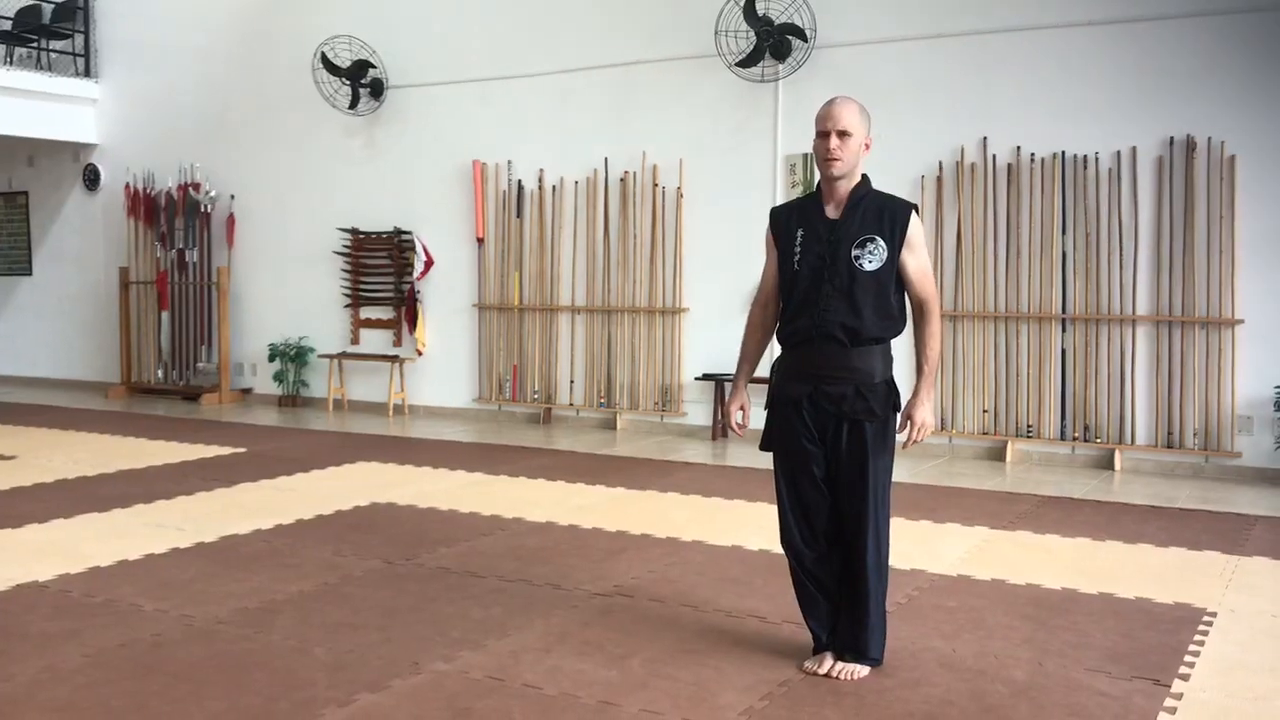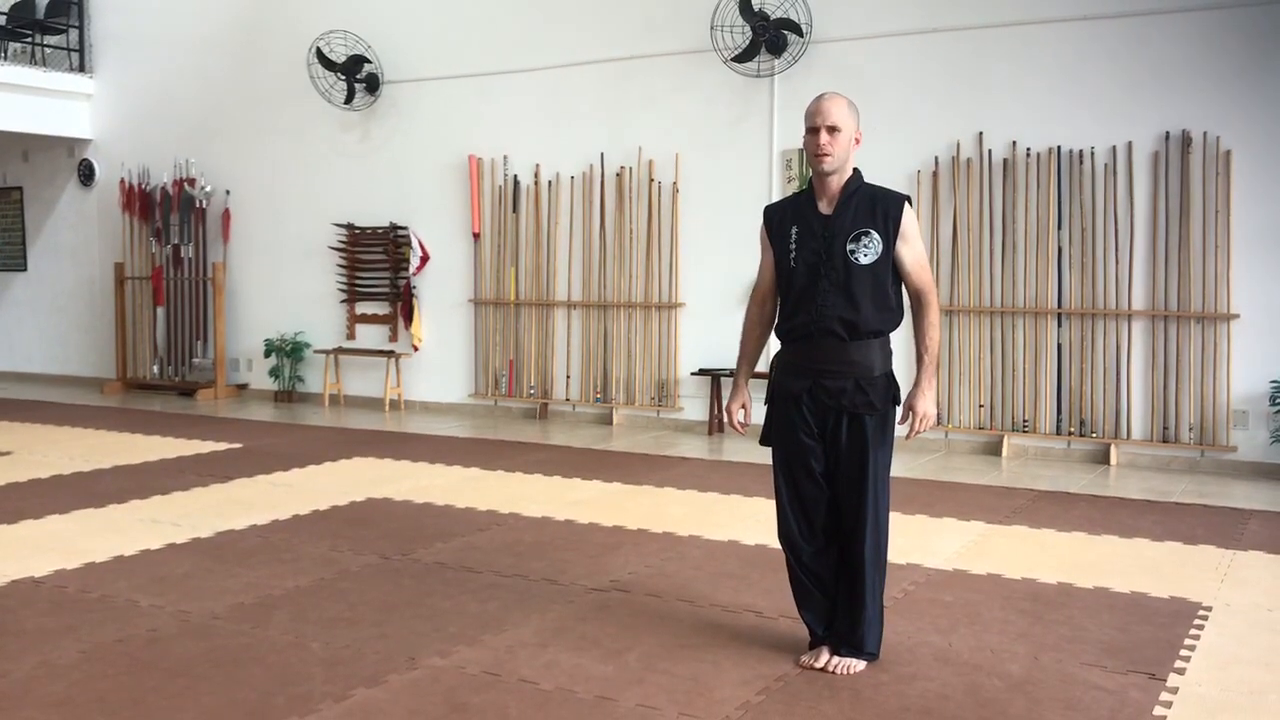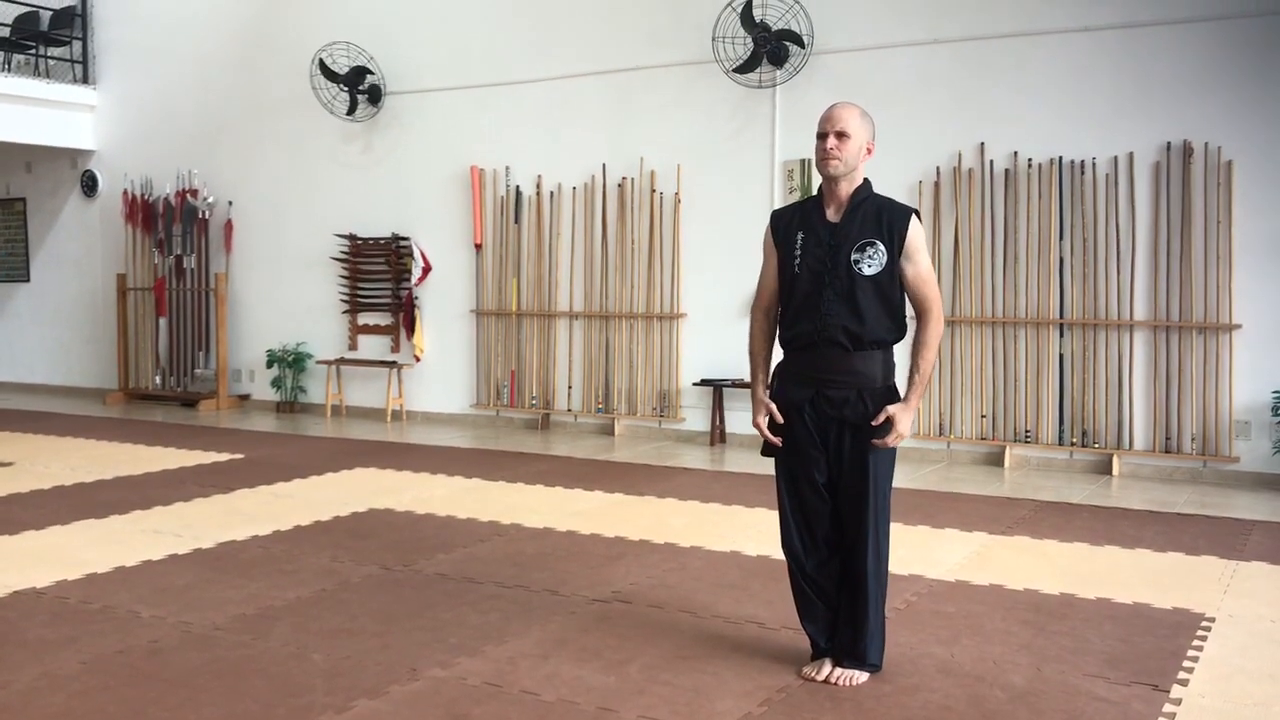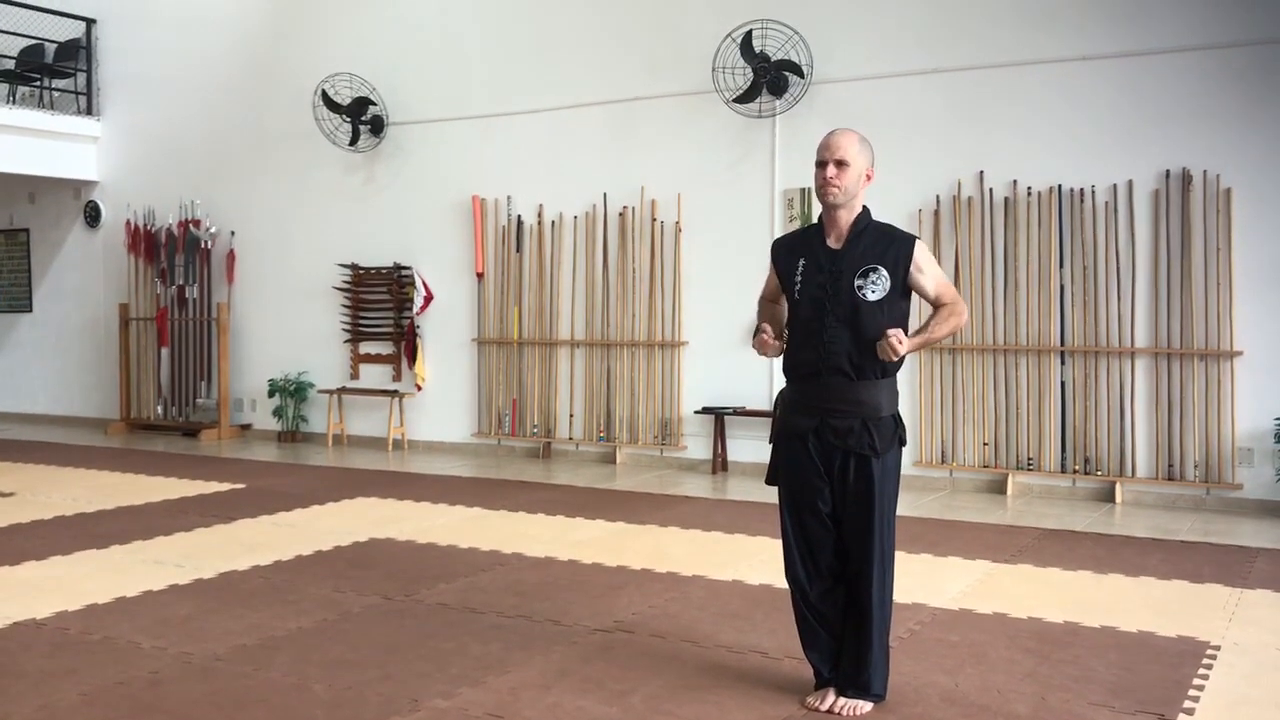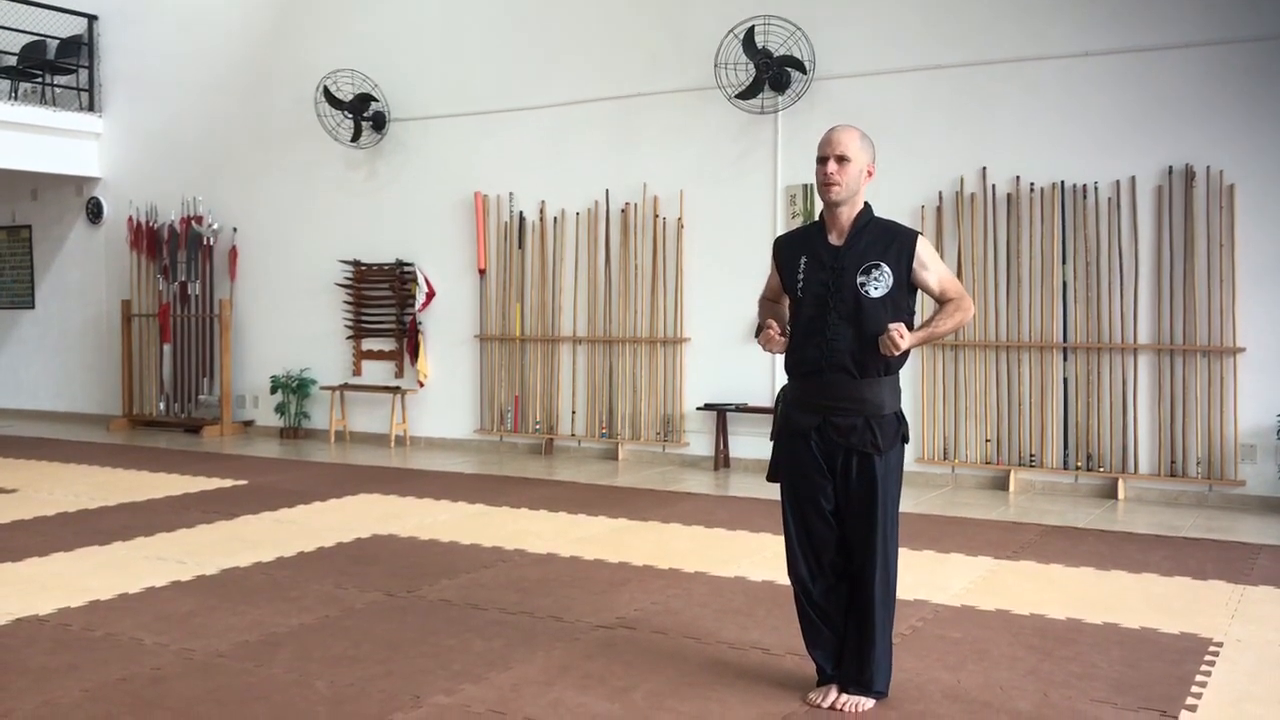
dt=1s
person 1, frame 1
left shoulder: (898, 219)
right shoulder: (786, 222)
left elbow: (927, 307)
right elbow: (766, 306)
left wrist: (925, 393)
right wrist: (741, 383)
left hip: (864, 386)
right hip: (796, 385)
left knee: (862, 522)
right knee: (804, 522)
left ankle: (860, 645)
right ankle: (827, 638)
person 1, frame 2
left shoulder: (890, 211)
right shoulder: (780, 218)
left elbow: (925, 299)
right elbow: (763, 303)
left wrist: (925, 384)
right wrist: (742, 380)
left hip: (862, 380)
right hip: (795, 380)
left knee: (859, 515)
right knee: (802, 517)
left ankle: (856, 640)
right ankle: (821, 632)
person 1, frame 3
left shoulder: (898, 222)
right shoulder: (785, 224)
left elbow: (929, 315)
right elbow: (764, 311)
left wrist: (909, 403)
right wrist: (759, 391)
left hip: (866, 393)
right hip: (797, 391)
left knee: (862, 528)
right knee: (805, 528)
left ankle: (859, 651)
right ankle: (824, 644)
person 1, frame 4
left shoulder: (900, 249)
right shoulder: (789, 250)
left elbow: (953, 307)
left wrist: (910, 343)
right wrist: (768, 332)
left hip: (868, 420)
right hip: (801, 418)
left knee: (866, 556)
right knee: (809, 556)
person 1, frame 5
left shoulder: (902, 245)
right shoulder: (790, 248)
left elbow: (960, 303)
left wrist: (913, 337)
right wrist: (769, 327)
left hip: (870, 418)
right hip: (803, 415)
left knee: (869, 553)
right knee: (811, 553)
left ankle: (865, 678)
right ankle: (830, 670)
